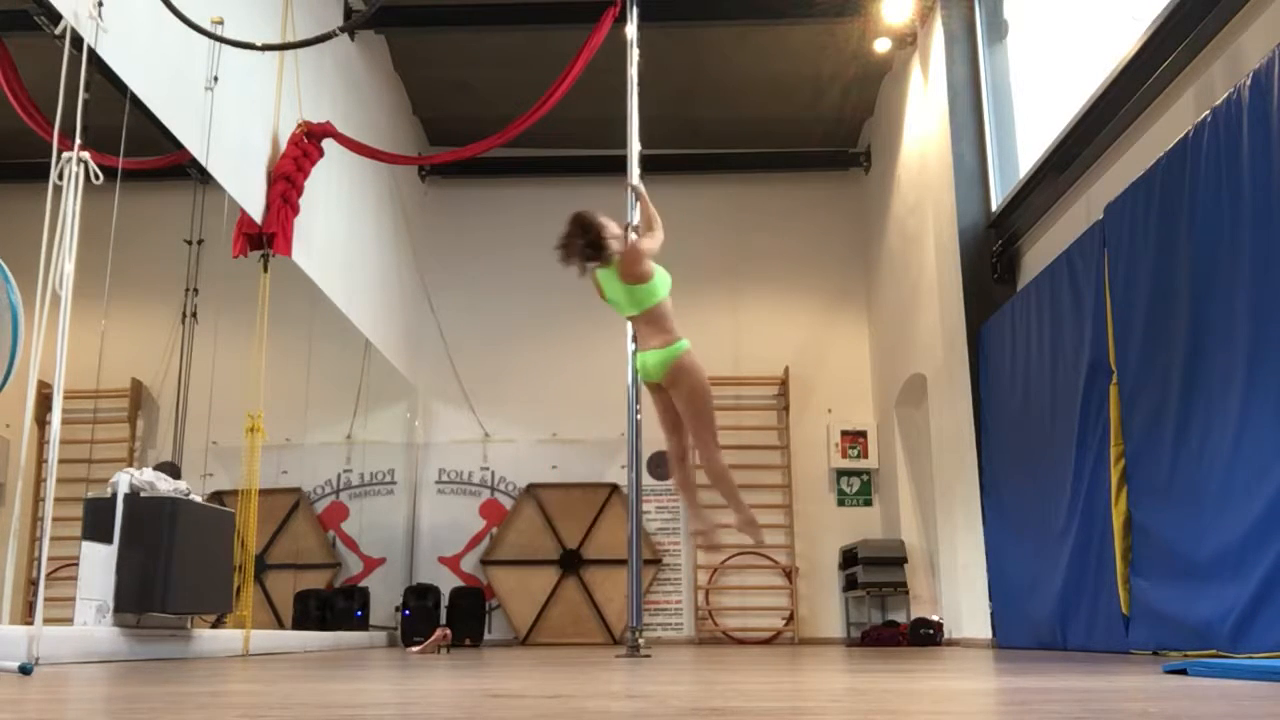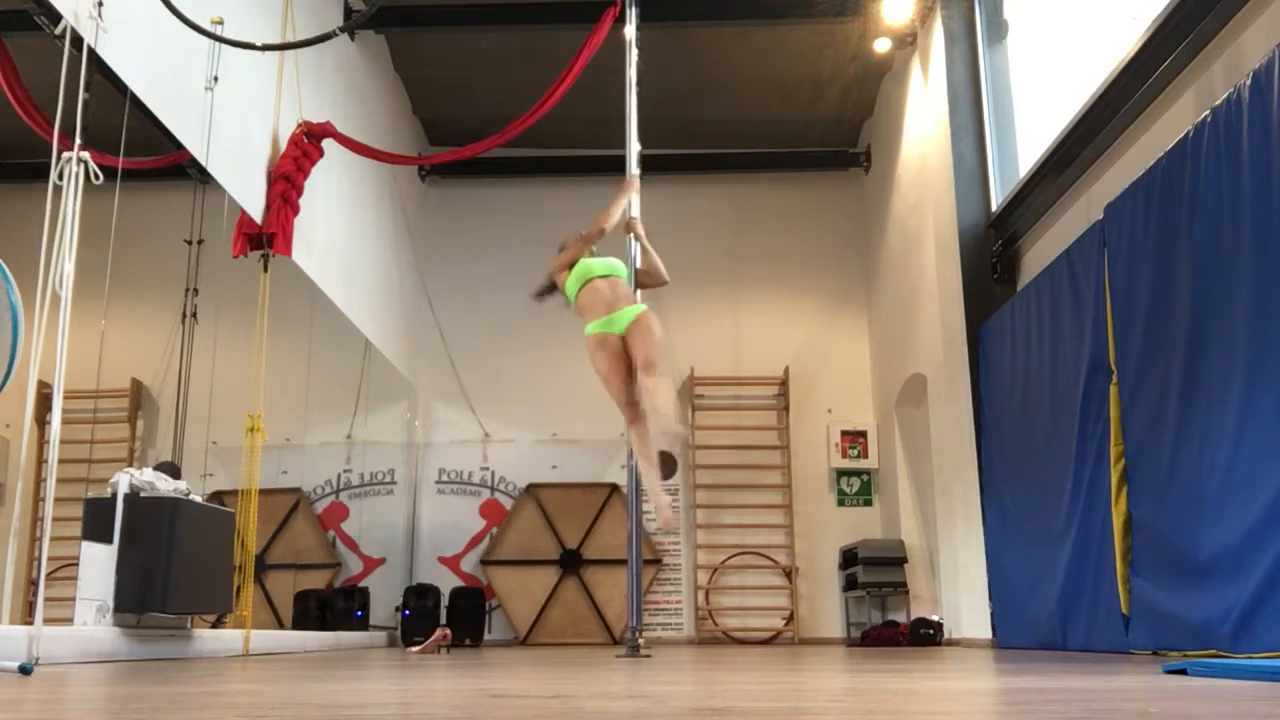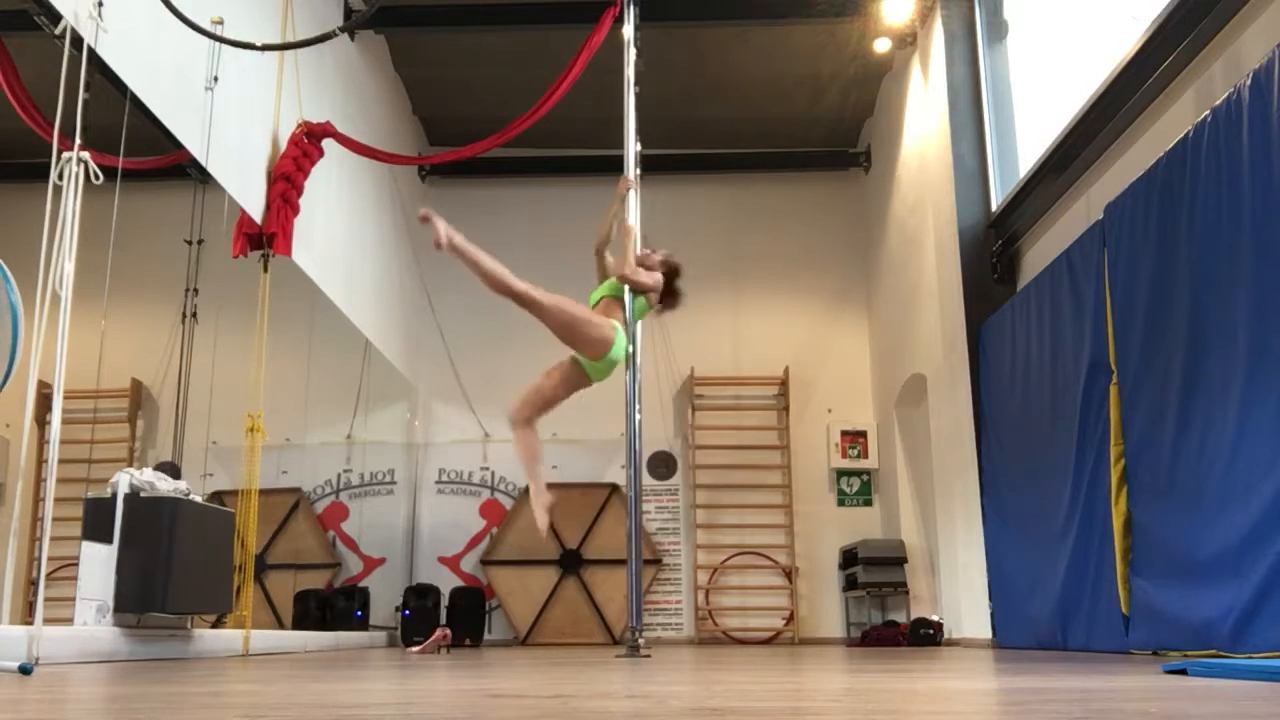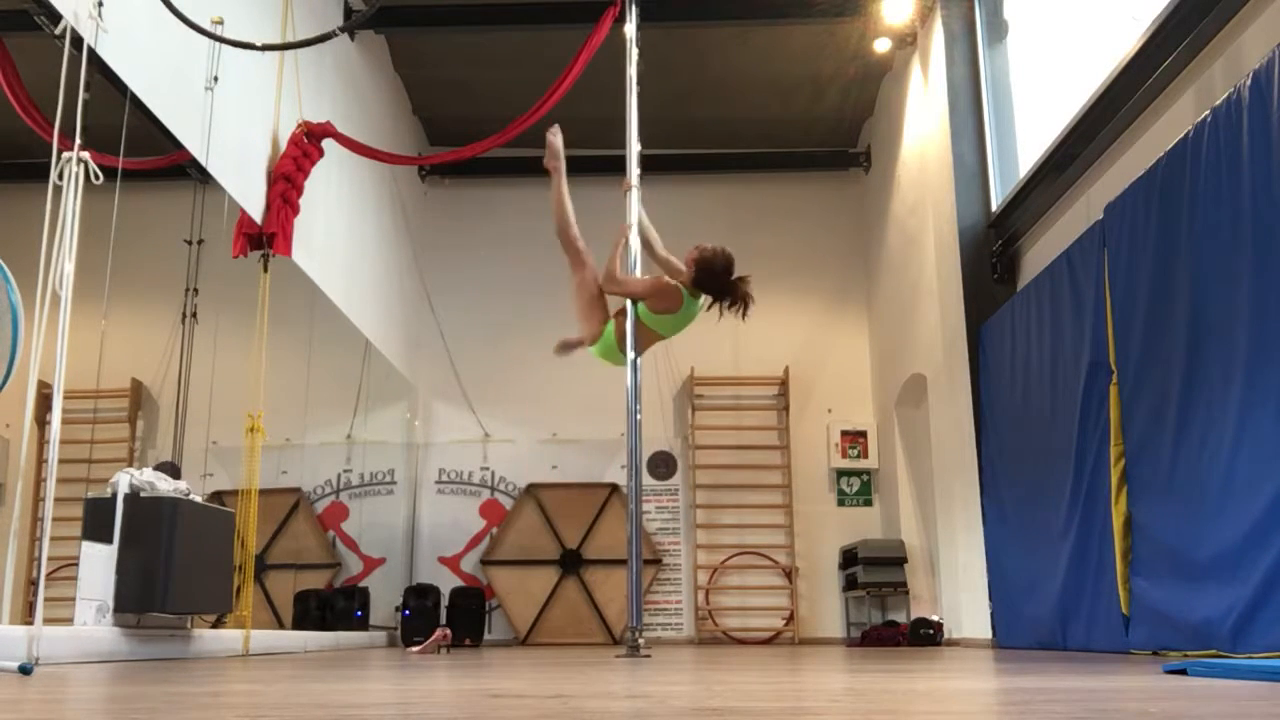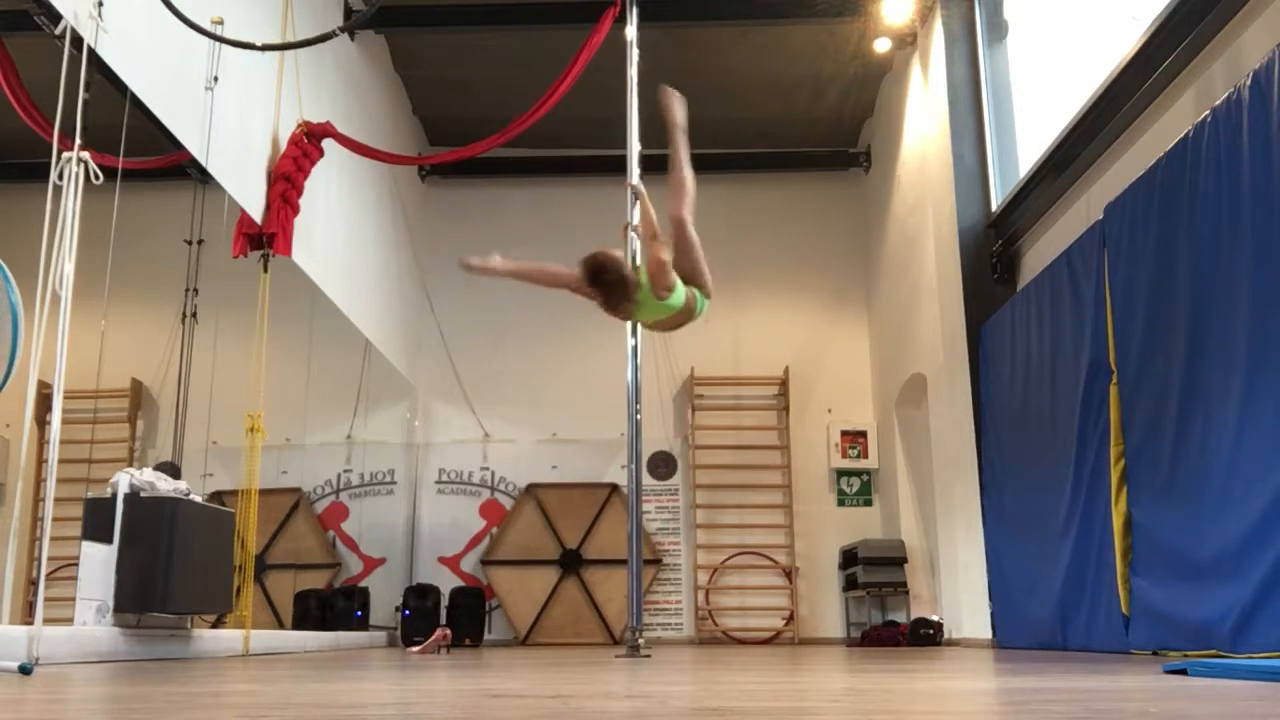
dt=0.5s
person 1, frame 1
left shoulder: (599, 275)
right shoulder: (634, 254)
right elbow: (657, 233)
left wrist: (632, 240)
right wrist: (642, 196)
left hip: (649, 359)
right hip: (673, 355)
left knee: (678, 446)
right knee: (707, 444)
left ankle: (697, 517)
right ankle: (743, 516)
person 1, frame 2
left shoulder: (618, 266)
right shoulder: (564, 263)
left elbow: (661, 278)
right elbow: (600, 226)
left wrist: (640, 237)
right wrist: (627, 191)
left hip: (637, 316)
right hip: (601, 332)
left knee: (651, 368)
right knee: (631, 411)
left ankle: (664, 421)
right ankle: (657, 498)
person 1, frame 3
left shoulder: (653, 284)
right shoulder: (612, 284)
left elbow: (625, 273)
right elbow: (602, 248)
left wrist: (629, 238)
right wrist: (620, 201)
left hip: (603, 338)
right hip: (589, 359)
left knee: (522, 292)
right knee: (520, 415)
left ankle: (452, 239)
right ankle: (539, 494)
person 1, frame 4
left shoulder: (665, 289)
right shoulder: (698, 293)
left elbow: (610, 283)
right elbow: (657, 252)
left wrist: (620, 243)
left hip: (607, 341)
right hip: (624, 351)
left knee: (576, 248)
left ankle: (558, 167)
right ankle: (583, 339)
person 1, frame 5
left shoulder: (620, 309)
right shoulder: (659, 265)
right elbow: (656, 236)
right wrist: (642, 196)
right hip: (693, 295)
left knee: (569, 278)
right knee: (680, 215)
left ankle: (501, 267)
right ankle: (677, 124)
